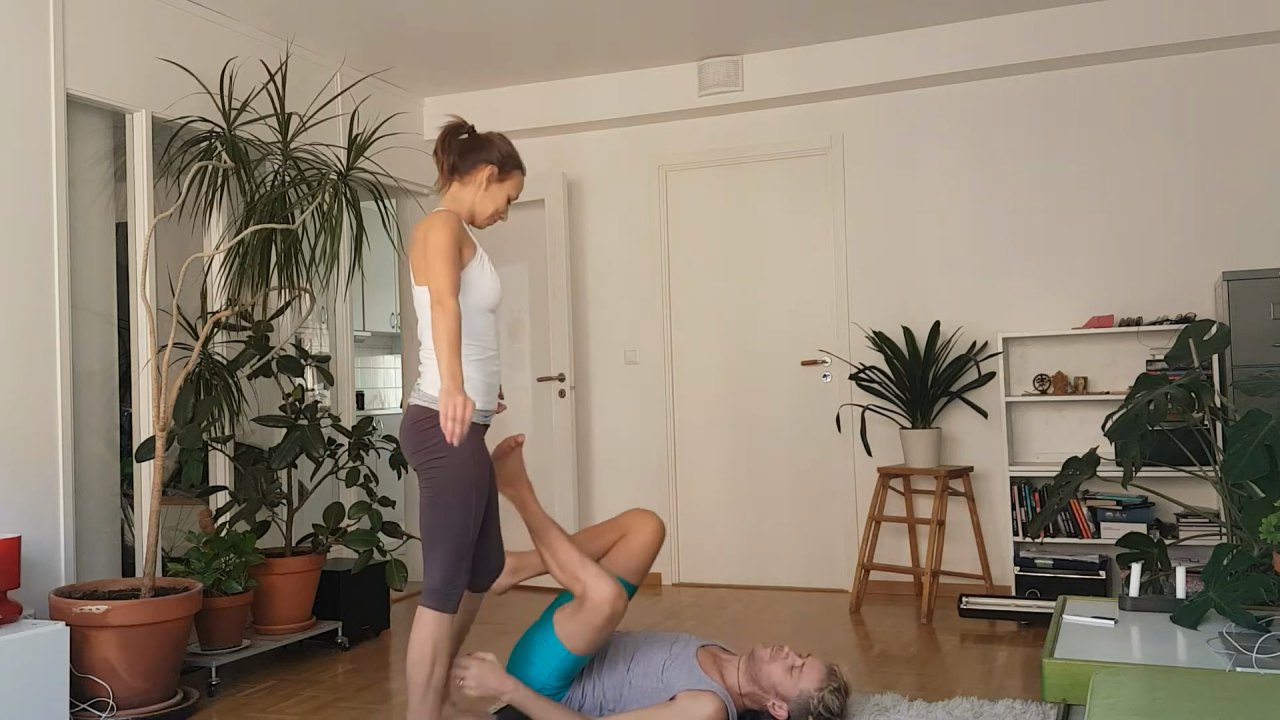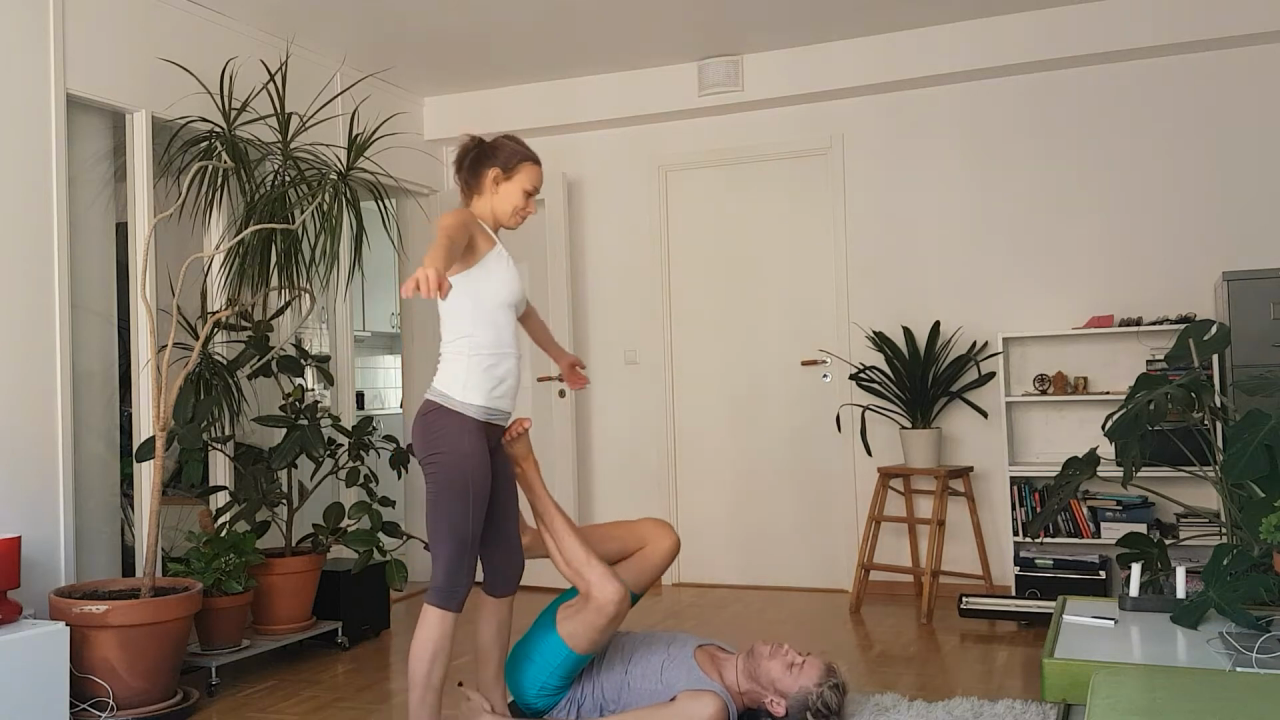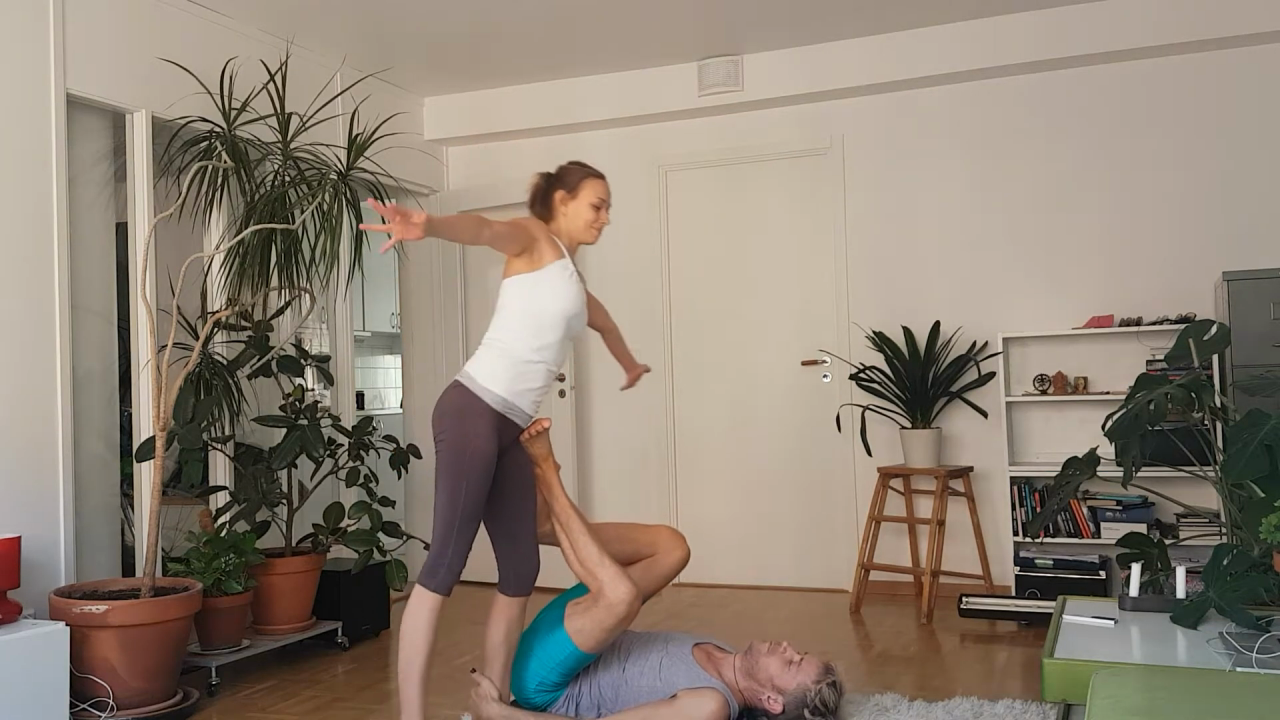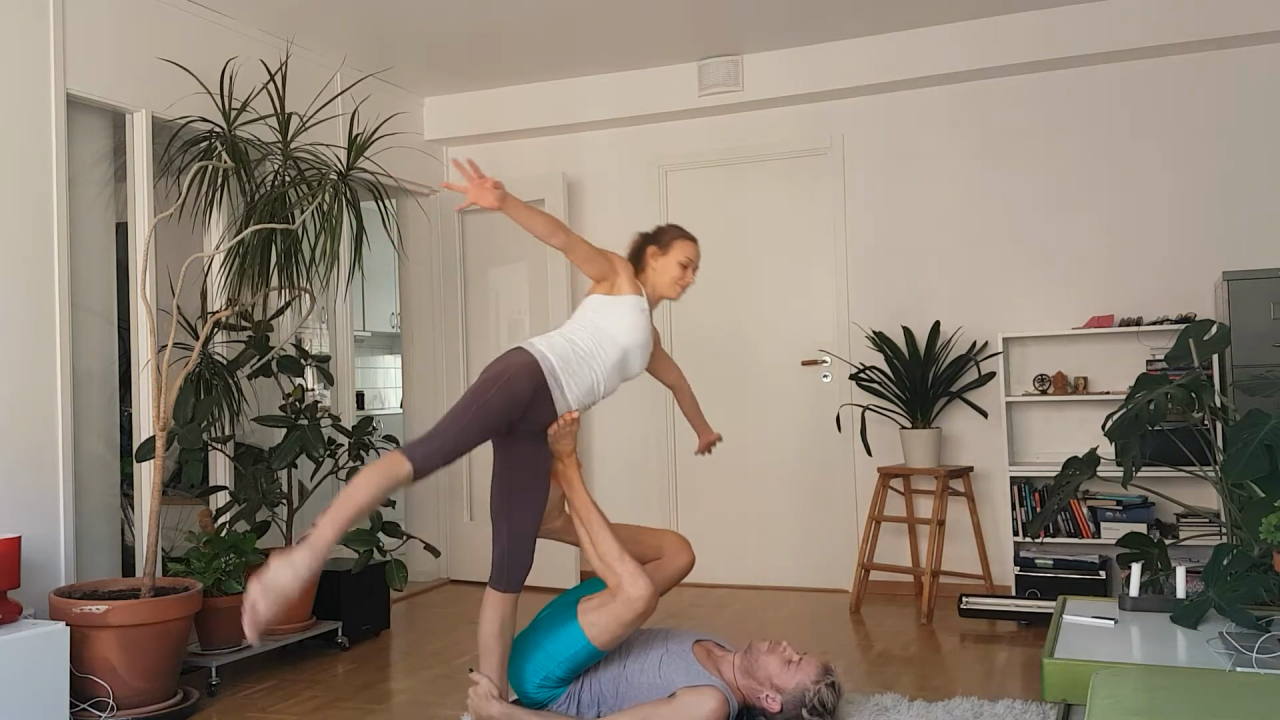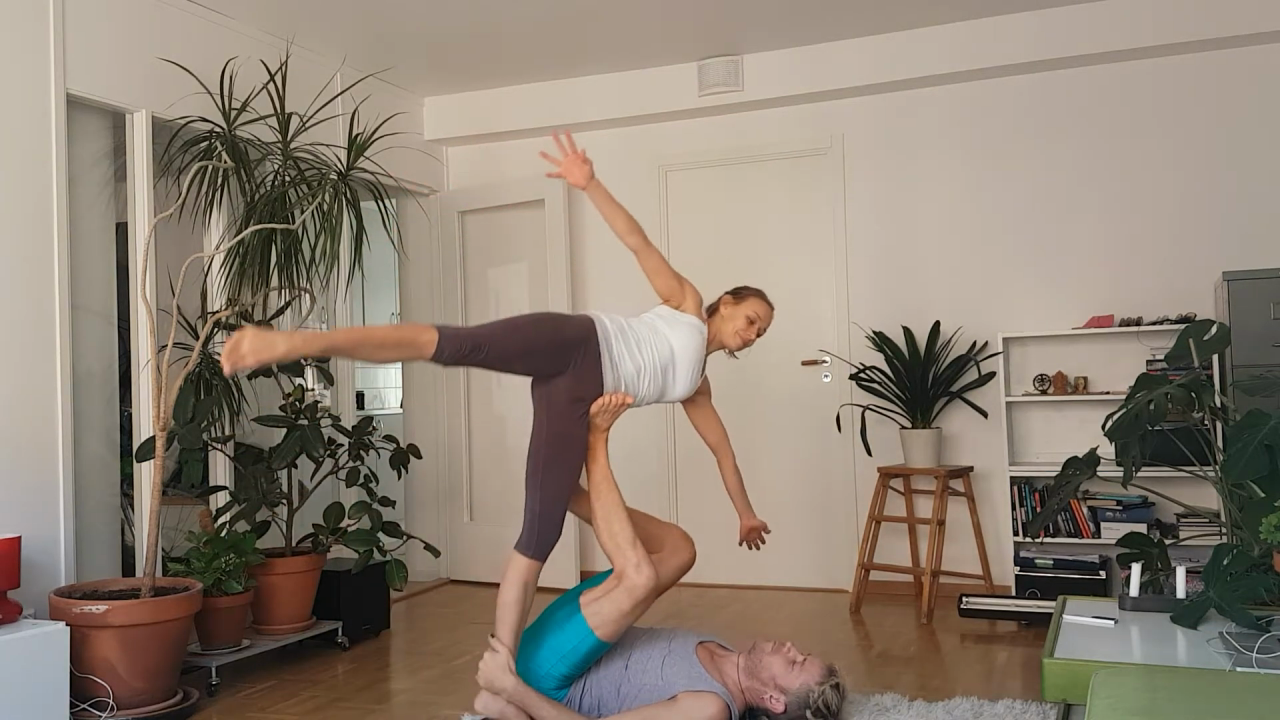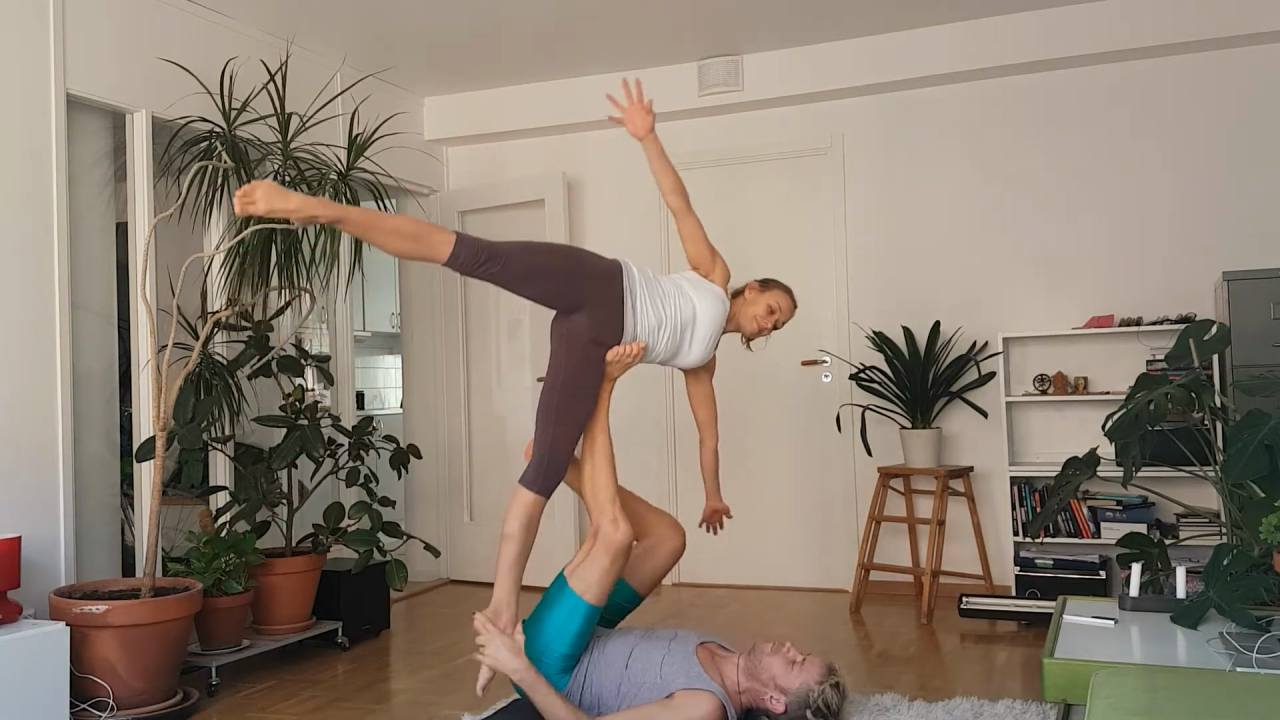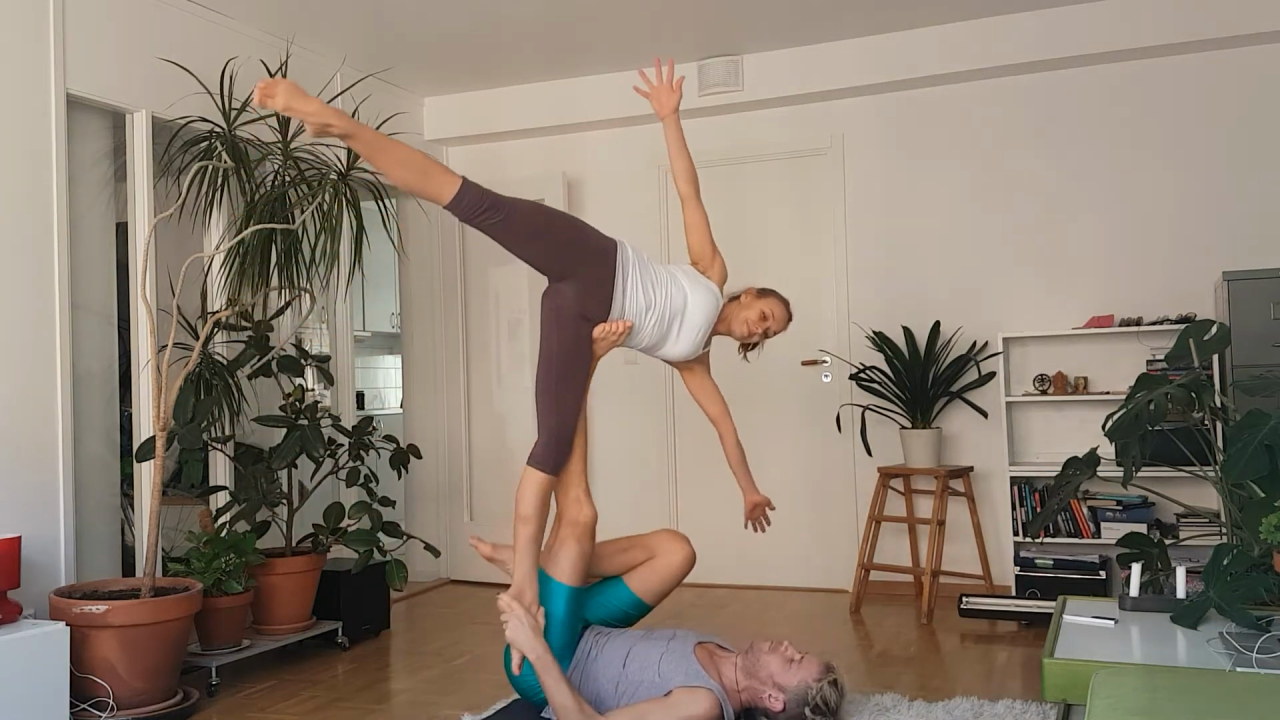
dt=0.5s
person 1, frame 1
left shoulder: (447, 233)
right shoulder: (443, 225)
right elbow: (443, 307)
left wrist: (482, 384)
right wrist: (452, 385)
left hip: (455, 424)
right hip: (446, 424)
left knee: (484, 566)
right knee: (445, 585)
person 1, frame 2
left shoulder: (492, 247)
right shoulder: (464, 228)
left elbow: (519, 308)
right elbow: (445, 241)
left wrist: (561, 355)
right wrist: (433, 264)
left hip: (488, 429)
right hip: (453, 423)
left knee: (505, 573)
right knee: (452, 581)
person 1, frame 3
left shoulder: (569, 271)
right shoulder: (533, 239)
left elbow: (599, 318)
right elbow: (483, 227)
left wrist: (628, 361)
right wrist: (430, 225)
left hip: (510, 428)
right hip: (474, 410)
left knee: (520, 571)
right knee: (445, 562)
person 1, frame 4
left shoulder: (650, 340)
right shoulder: (616, 277)
left elbow: (675, 378)
right elbow: (566, 241)
left wrist: (701, 426)
right wrist: (506, 204)
left hip: (538, 423)
right hip: (526, 374)
left knee: (512, 568)
right knee: (426, 453)
right ankle: (304, 557)
person 1, frame 5
left shoulder: (694, 380)
right shoulder: (686, 300)
left elbow: (720, 442)
right elbow: (635, 239)
left wrist: (744, 511)
right wrist: (589, 184)
left hip: (577, 393)
right hip: (573, 341)
left knee: (540, 537)
right knee: (451, 341)
right ankle: (296, 342)
person 1, frame 6
left shoulder: (703, 360)
right shoulder: (714, 273)
left elbow: (707, 429)
right elbow: (680, 206)
left wrist: (713, 497)
right wrist: (648, 137)
left hip: (596, 340)
right hip: (601, 286)
left knee: (545, 470)
right knee: (477, 255)
left ankle: (502, 611)
right ankle: (318, 207)
person 1, frame 7
left shoulder: (693, 356)
right shoulder: (712, 271)
left elbow: (722, 419)
right elbow: (688, 191)
left wrist: (749, 489)
right wrist: (671, 119)
left hip: (583, 312)
right hip: (595, 262)
left knee: (554, 441)
right knee: (482, 204)
right ankle: (338, 122)
person 2, frame 1
right shoulder: (731, 665)
left wrist: (504, 686)
left hip: (543, 684)
right hip: (578, 653)
left knee: (606, 595)
right knee: (645, 526)
left ankle: (521, 493)
right ankle: (517, 568)
person 2, frame 2
right shoulder: (734, 665)
left hip: (545, 687)
right hip: (578, 657)
left knee: (609, 592)
right knee: (659, 537)
left ankle: (529, 477)
right ankle: (528, 540)
person 2, frame 3
right shoulder: (731, 663)
left hip: (544, 683)
right hip: (572, 650)
left knee: (620, 594)
right knee: (670, 546)
left ankle: (547, 477)
right ankle: (547, 523)
person 2, frame 4
right shoulder: (733, 665)
left hip: (541, 673)
right hip: (563, 649)
left knee: (638, 590)
right knee: (676, 552)
left ankle: (566, 469)
right ankle: (552, 520)
person 2, frame 5
right shoulder: (733, 663)
left wrist: (511, 689)
left hip: (544, 673)
left knee: (639, 577)
right knee: (677, 548)
left ankle: (596, 444)
person 2, frame 6
right shoulder: (732, 665)
left wrist: (519, 668)
left hip: (549, 671)
right hip: (585, 644)
left knee: (616, 531)
right knee: (667, 533)
left ankle: (603, 388)
person 2, frame 7
right shoulder: (731, 664)
left wrist: (535, 649)
left hip: (542, 670)
right hip: (586, 639)
left knee: (579, 516)
right knee: (675, 549)
